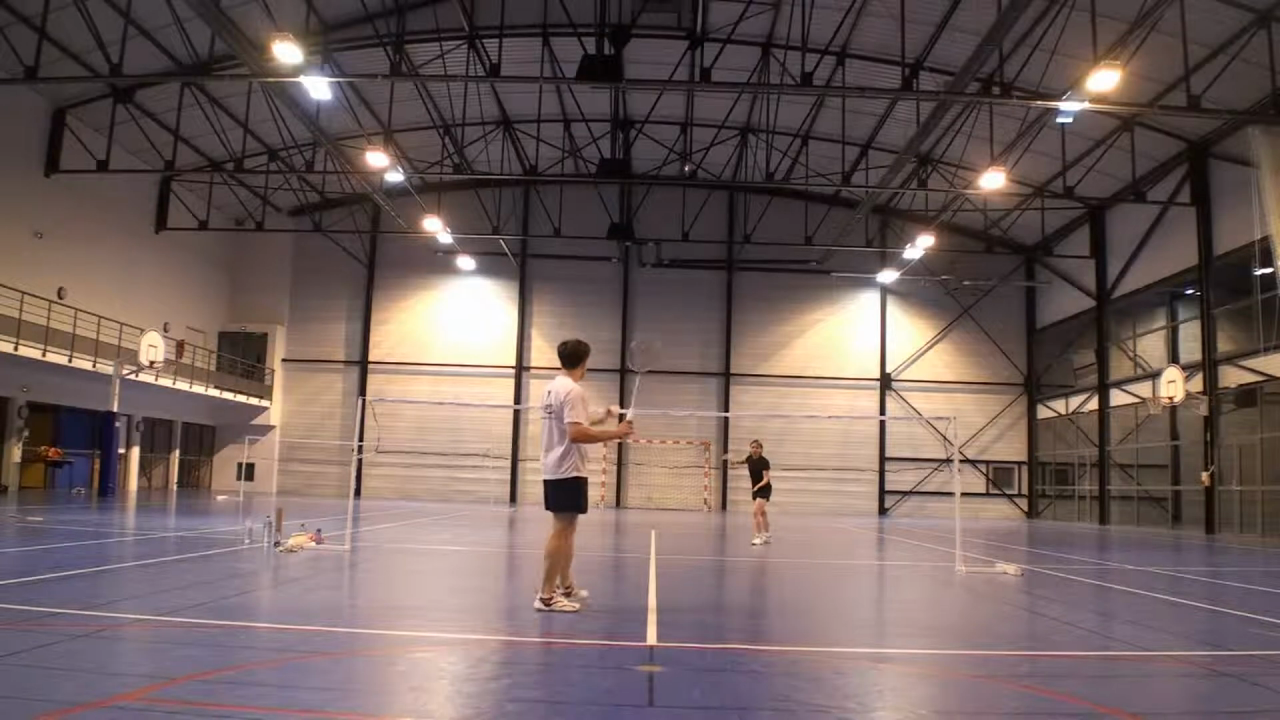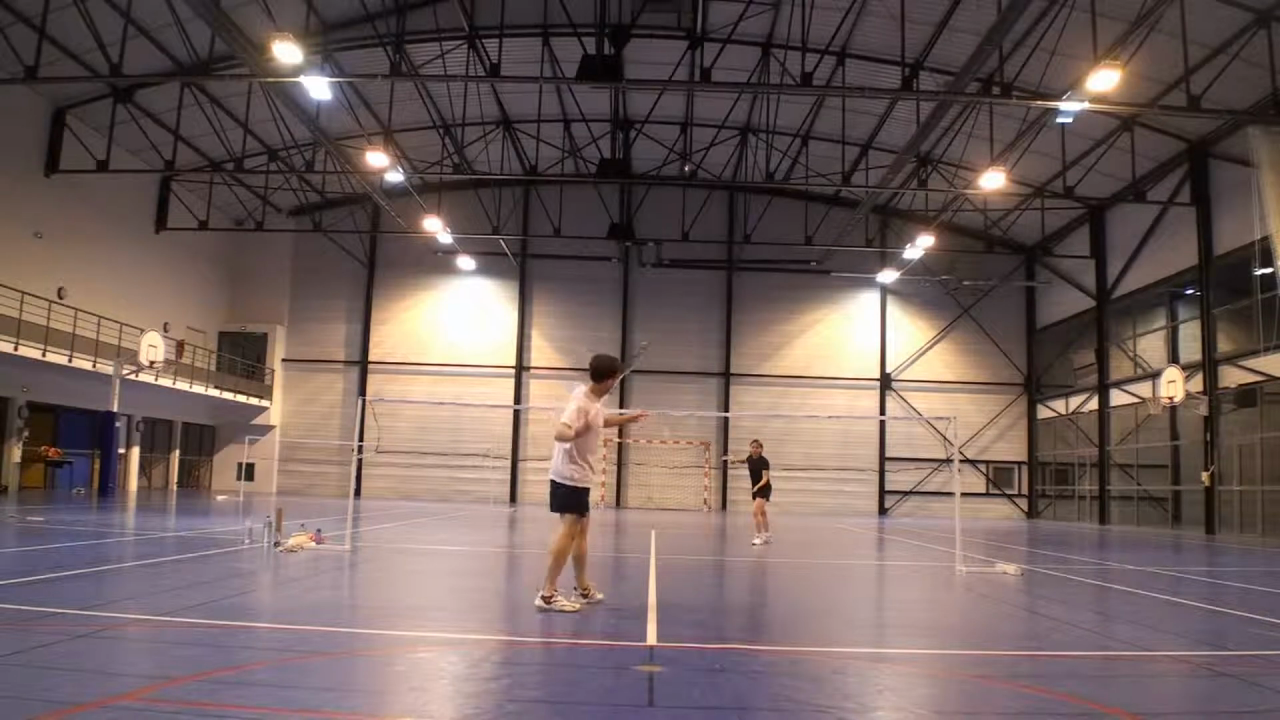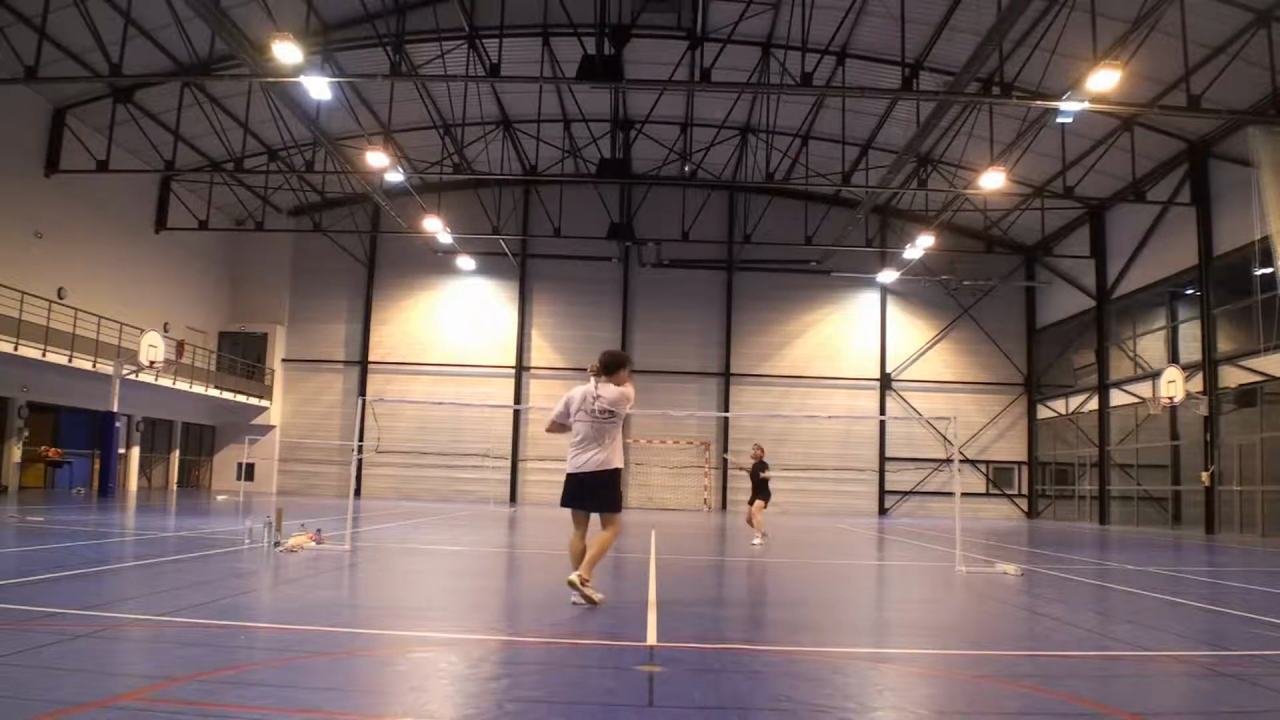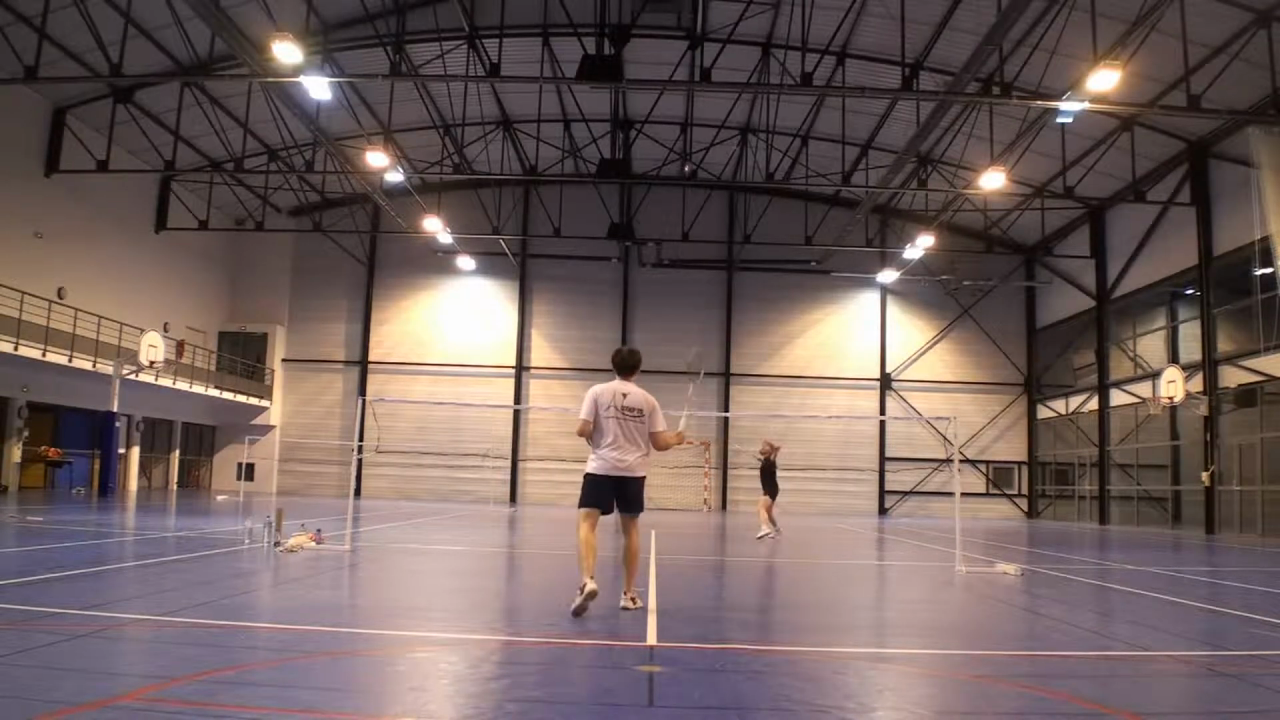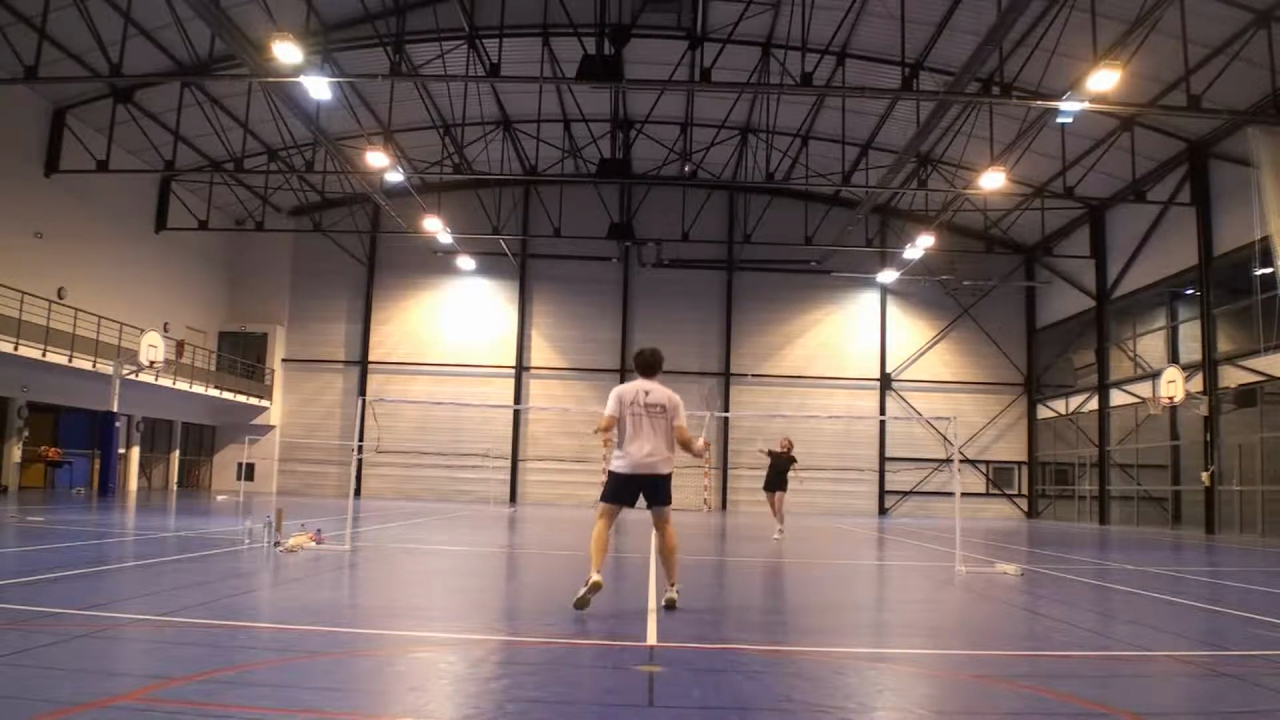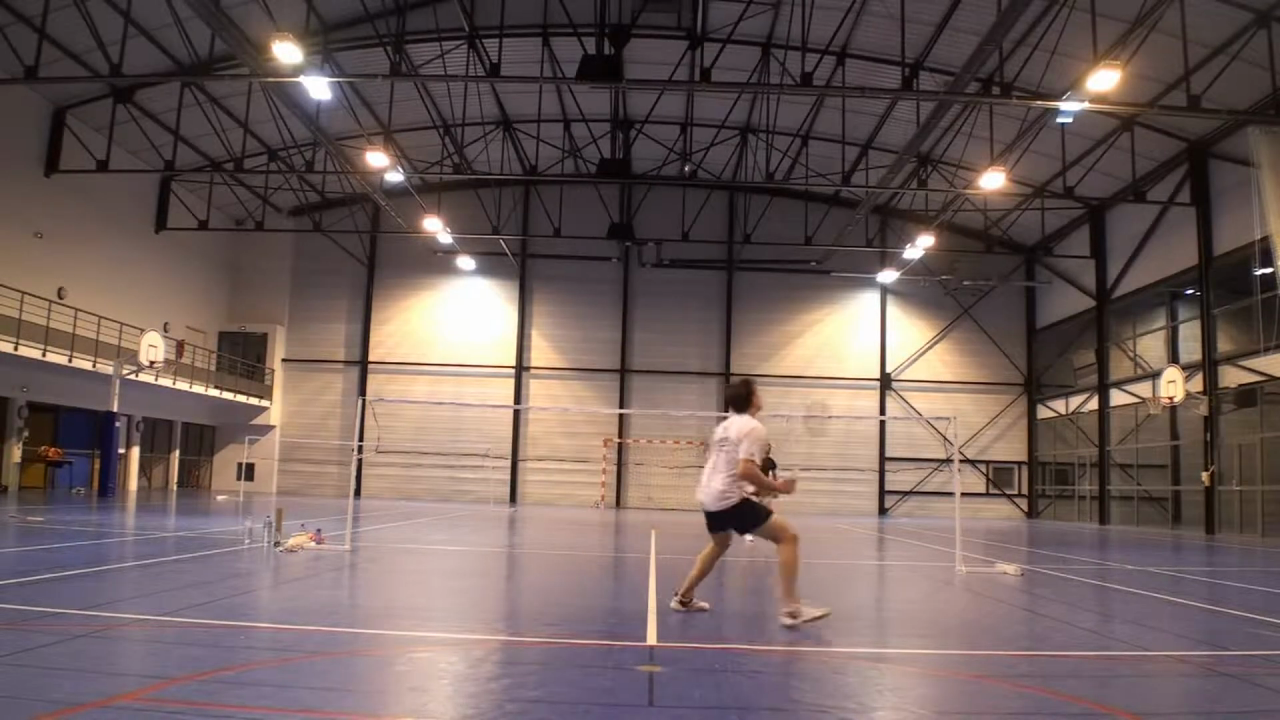
dt=0.7s
person 1, frame 1
left shoulder: (552, 388)
right shoulder: (573, 391)
right elbow: (576, 435)
left wrist: (600, 417)
right wrist: (614, 433)
left hip: (553, 470)
right hip: (569, 472)
left knee: (565, 530)
right knee: (561, 531)
left ankle: (565, 586)
right ankle: (546, 596)
person 1, frame 2
left shoulder: (590, 396)
right shoulder: (582, 403)
left elbow: (599, 421)
right elbow: (559, 433)
left wrist: (629, 418)
right wrist: (572, 433)
left hip: (574, 476)
right hip: (571, 477)
left knee: (579, 530)
right knee: (569, 531)
left ankle: (583, 589)
right ankle: (548, 594)
person 1, frame 3
left shoulder: (575, 394)
right shoulder: (621, 396)
left elbow: (551, 427)
right wrist: (602, 376)
left hip: (576, 469)
right hip: (605, 471)
left knee: (580, 529)
right knee: (611, 528)
left ankle: (581, 587)
right ankle: (582, 575)
person 1, frame 4
left shoulder: (598, 392)
right shoulder: (648, 400)
left elbow: (582, 430)
right elbow: (660, 444)
right wrist: (676, 439)
left hip: (600, 469)
right hip: (633, 471)
left knee: (586, 526)
right knee: (630, 533)
left ankle: (587, 582)
right ankle: (629, 594)
person 1, frame 5
left shoulder: (621, 391)
right shoulder: (671, 398)
left elbow: (606, 426)
right elbow: (682, 438)
left wrist: (600, 428)
right wrist: (697, 450)
left hip: (625, 466)
right hip: (659, 468)
left knee: (603, 521)
right knee: (663, 526)
left ankle: (594, 576)
right ankle: (671, 588)
person 1, frame 6
left shoulder: (722, 427)
right shoulder: (753, 428)
right elbow: (746, 471)
left wrist: (765, 483)
right wrist: (774, 487)
left hip: (708, 498)
right hip: (731, 500)
left knee: (718, 547)
right knee: (788, 537)
left ankle: (683, 597)
right ankle: (791, 609)
